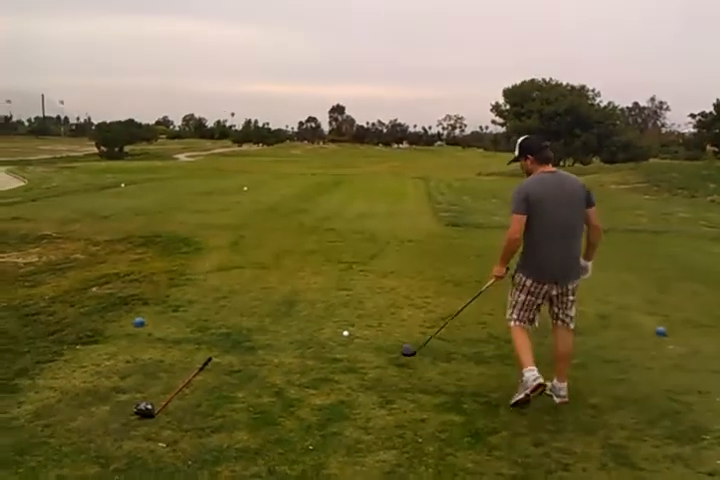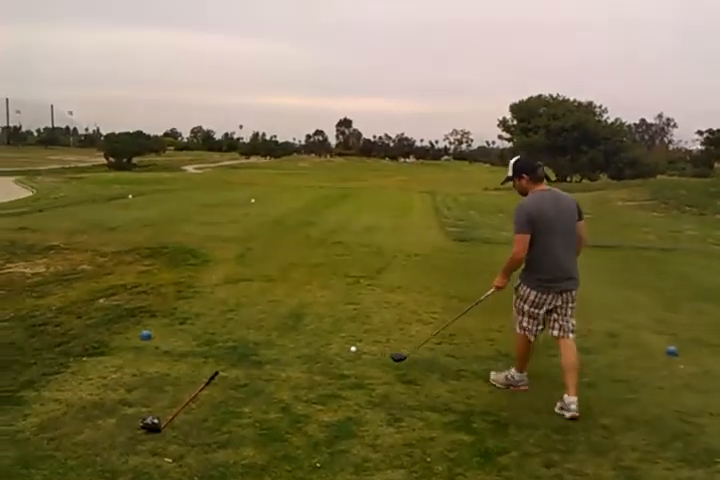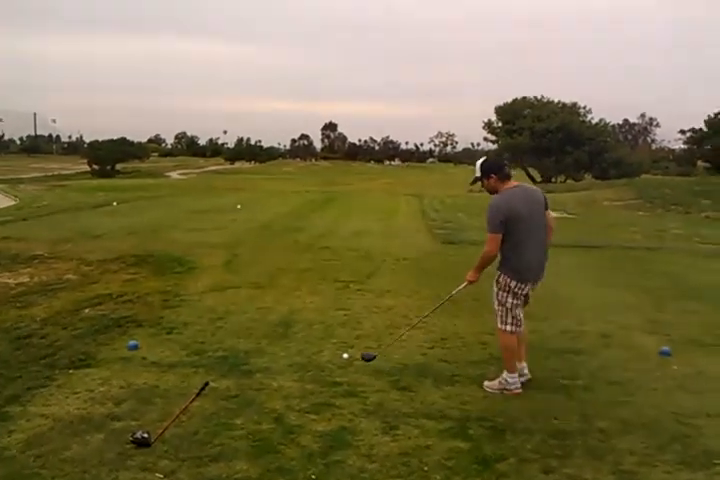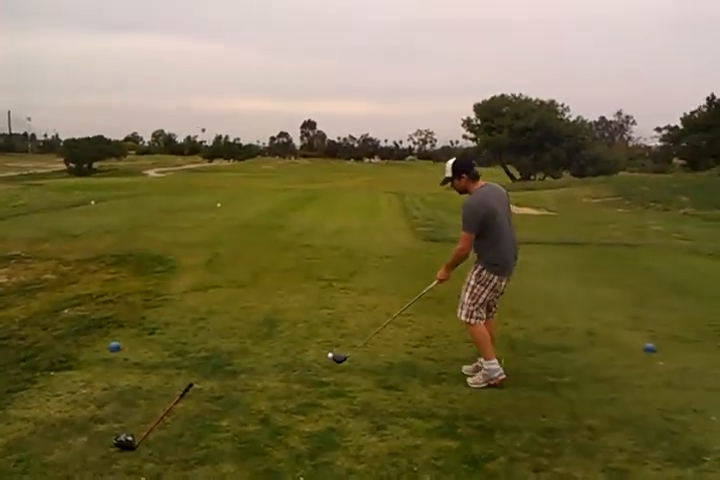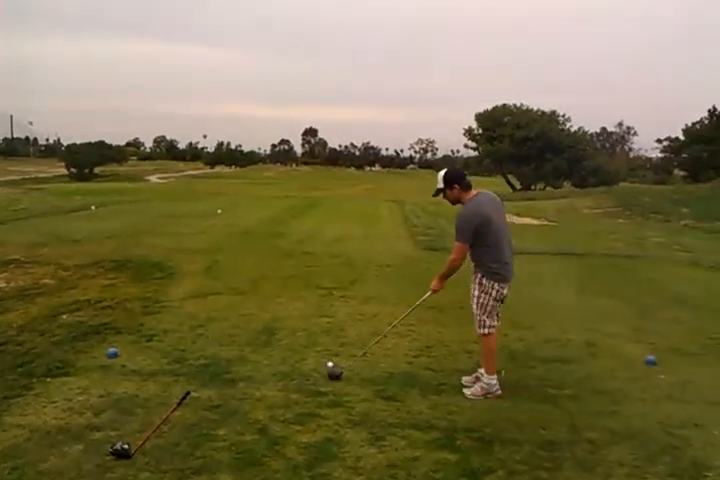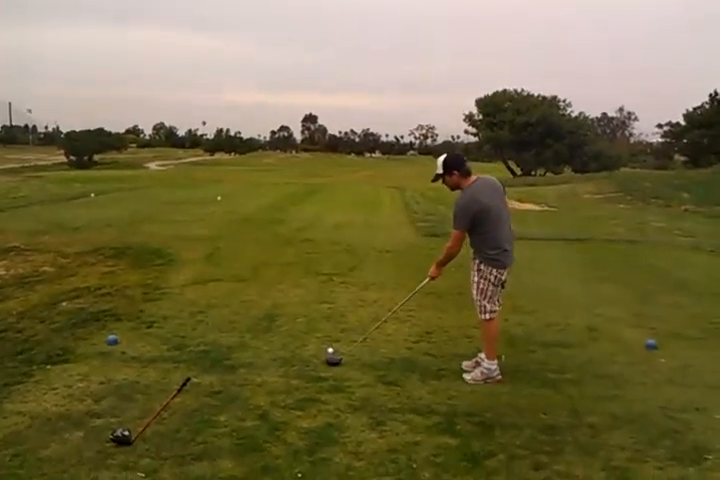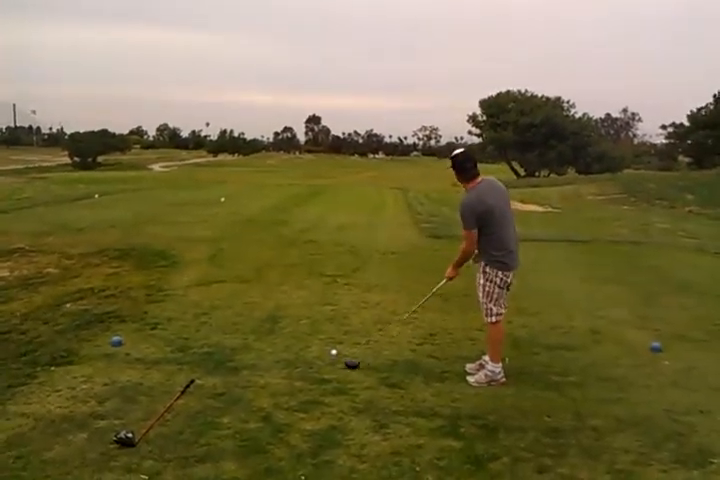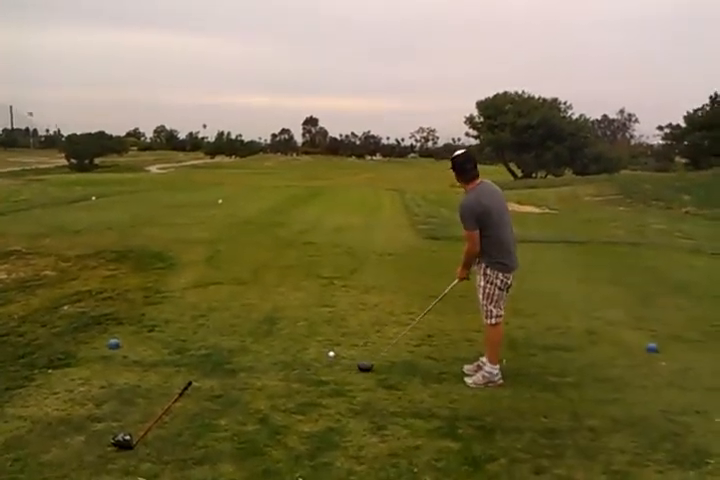
dt=0.4s
person 1, frame 1
left shoulder: (526, 188)
right shoulder: (578, 185)
left elbow: (515, 234)
right elbow: (595, 228)
left wrist: (502, 264)
right wrist: (587, 259)
left hip: (533, 272)
right hip: (569, 273)
left knee: (518, 322)
right knee: (564, 327)
left ankle: (530, 376)
right ankle: (561, 386)
person 1, frame 2
left shoulder: (526, 207)
right shoulder: (569, 200)
left elbow: (520, 253)
right elbow: (581, 239)
left wrist: (503, 276)
left hip: (536, 283)
right hip: (568, 283)
left knee: (525, 332)
right knee: (566, 337)
left ankle: (518, 376)
right ankle: (570, 400)
person 1, frame 3
left shoulder: (498, 205)
right shoulder: (536, 193)
left elbow: (492, 250)
right elbow: (549, 227)
left wrist: (476, 271)
left hip: (513, 273)
right hip: (535, 270)
left knee: (507, 326)
right knee: (515, 320)
left ankle: (511, 380)
right ankle: (521, 367)
person 1, frame 4
left shoulder: (473, 204)
right shoulder: (497, 189)
left elbow: (464, 248)
right elbow: (506, 221)
left wrist: (447, 269)
left hip: (490, 267)
right hip: (504, 262)
left knee: (470, 316)
right knee: (485, 315)
left ankle: (492, 369)
right ankle: (487, 361)
person 1, frame 5
left shoulder: (467, 214)
right shoulder: (490, 197)
left elbow: (457, 258)
left wrist: (440, 279)
left hip: (489, 275)
right hip: (500, 269)
left knee: (486, 328)
right knee: (487, 325)
left ankle: (490, 383)
right ankle: (485, 372)
person 1, frame 6
left shoulder: (465, 202)
right shoulder: (492, 182)
left elbow: (454, 245)
right elbow: (503, 214)
left wrist: (438, 266)
left hip: (488, 261)
right hip: (501, 254)
left knee: (488, 313)
right knee: (488, 311)
left ankle: (490, 367)
right ankle: (486, 356)
person 1, frame 7
left shoulder: (469, 202)
right shoulder: (495, 184)
left elbow: (470, 246)
left wrist: (455, 267)
left hip: (494, 263)
right hip: (504, 256)
left knee: (493, 315)
right knee: (492, 314)
left ankle: (495, 370)
right ankle: (490, 359)
person 1, frame 8
left shoulder: (469, 203)
right shoulder: (490, 187)
left elbow: (473, 247)
left wrist: (464, 268)
right wrist: (472, 264)
left hip: (494, 265)
right hip: (501, 259)
left knee: (493, 317)
right knee: (490, 315)
left ankle: (492, 371)
right ankle: (488, 360)
